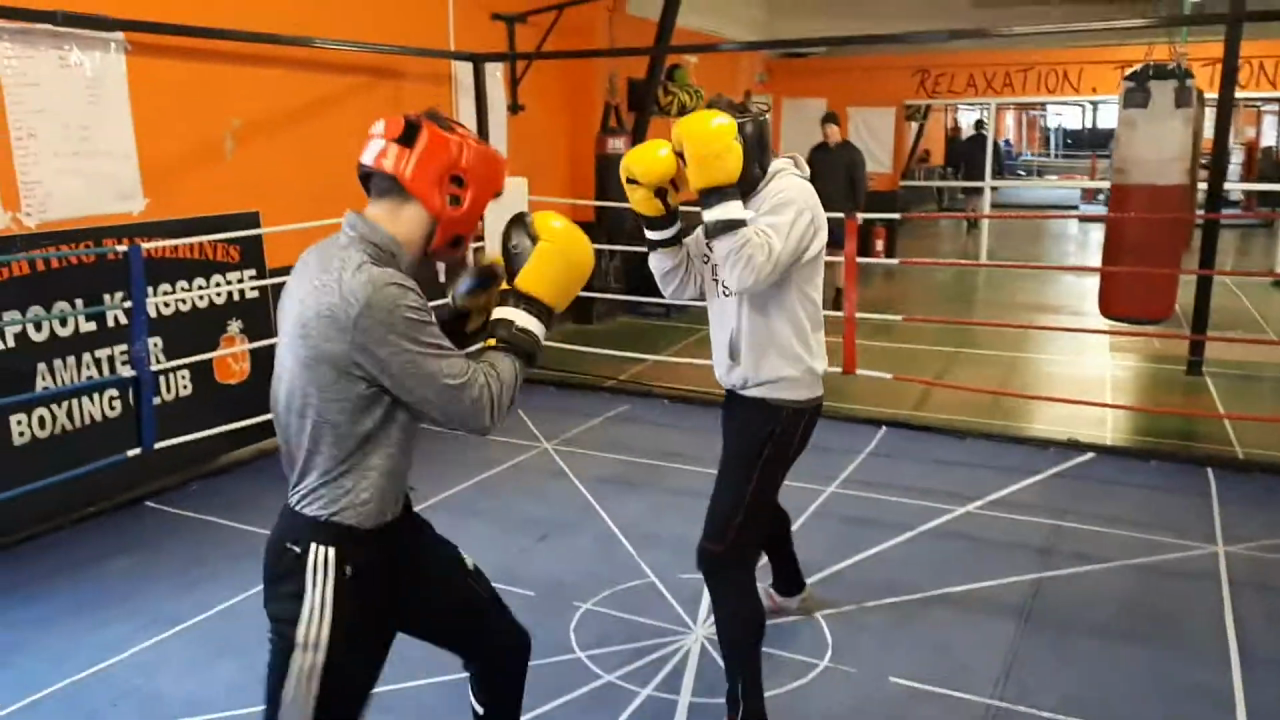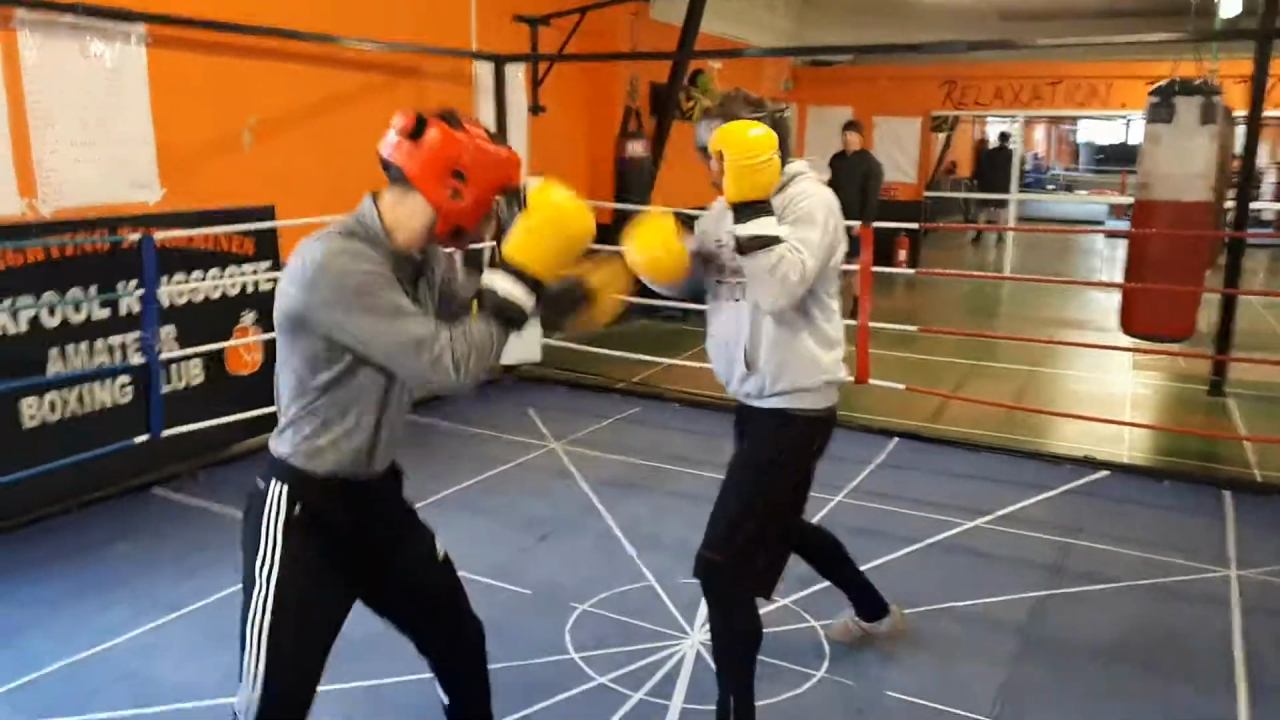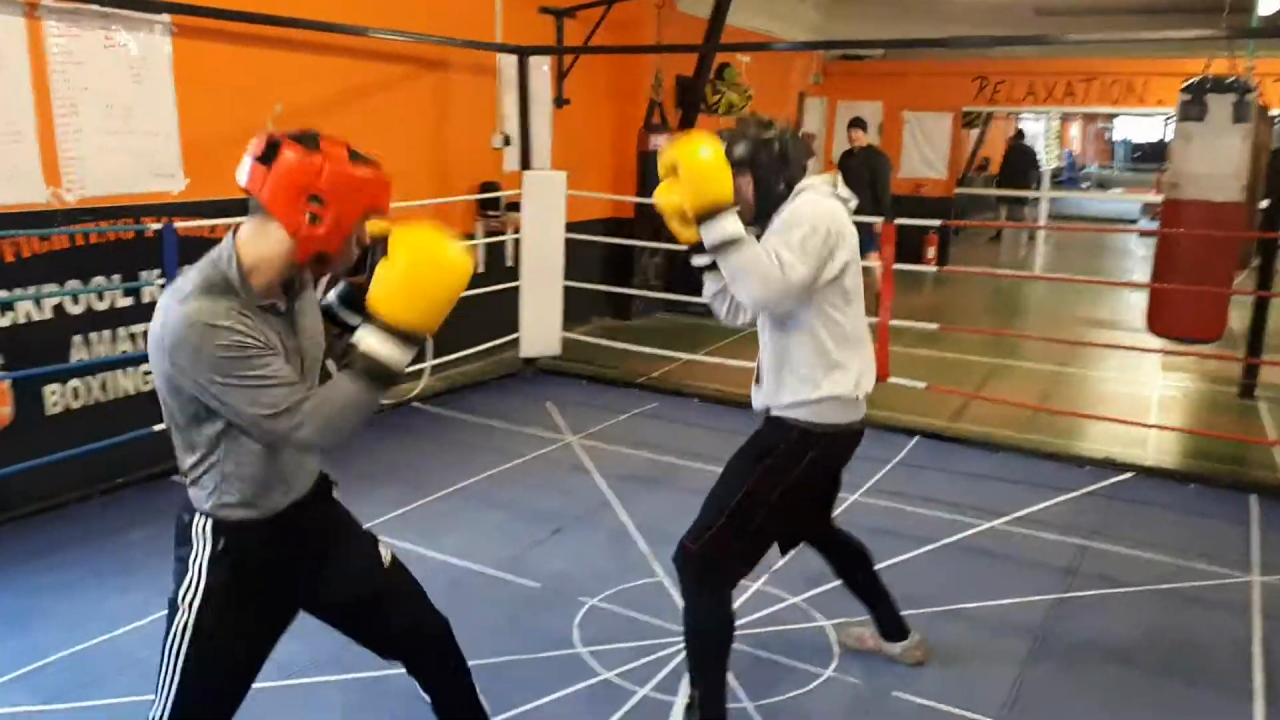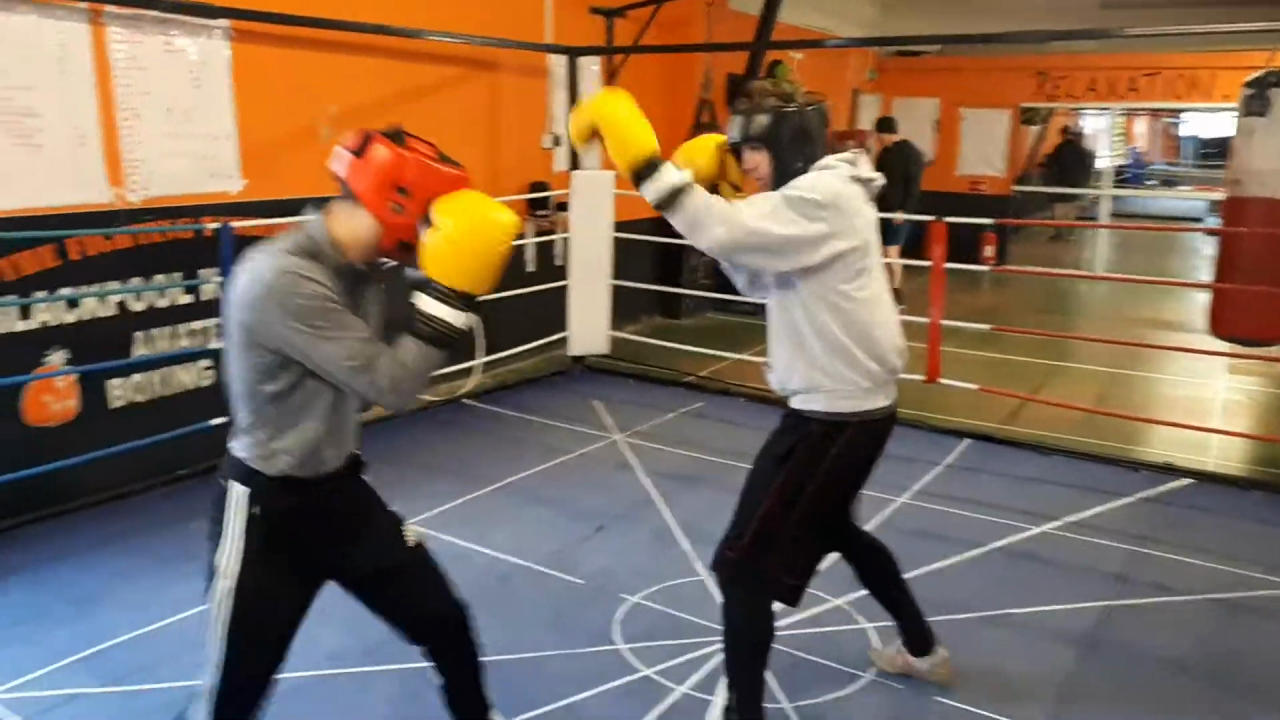
dt=0.3s
person 1, frame 1
left shoulder: (791, 196)
right shoulder: (730, 202)
left elbow: (749, 272)
right elbow: (682, 285)
left wrist: (718, 189)
right wrist: (656, 213)
left hip: (780, 398)
right hip: (747, 387)
left knee: (721, 552)
right knee: (752, 501)
right ankle: (791, 591)
person 1, frame 2
left shoulder: (809, 201)
right shoulder: (729, 208)
left elbow: (778, 292)
right elbow: (695, 277)
left wrist: (754, 202)
right wrist: (666, 261)
left hip: (793, 408)
right hip: (764, 403)
left knee: (721, 566)
right knee: (782, 525)
right ankle: (875, 612)
person 1, frame 3
left shoulder: (815, 213)
right shoulder: (784, 218)
left elbow: (763, 292)
right elbow: (734, 307)
left wrist: (718, 212)
right wrist: (700, 234)
left hip: (809, 421)
right hip: (819, 414)
left knee: (701, 561)
right knee: (810, 525)
right ankle: (896, 634)
person 1, frame 4
left shoulder: (826, 193)
right shoulder: (820, 195)
left elbow: (726, 231)
right elbow: (761, 272)
left wrist: (642, 159)
right wrist: (714, 191)
left hip: (832, 412)
right hip: (860, 405)
left knee: (742, 568)
right knee: (834, 529)
right ankle: (921, 649)
person 2, frame 1
left shoulder: (340, 258)
right shoulder: (370, 291)
right elbow: (477, 406)
left wrist: (462, 313)
right wrist: (527, 304)
left hip: (390, 531)
right hip: (332, 558)
left knee: (502, 645)
person 2, frame 2
left shoulder: (420, 258)
right shoulder: (332, 265)
left elbow: (455, 318)
right elbow: (449, 366)
left wrist: (562, 294)
right wrist: (521, 272)
left hip: (376, 499)
right hip: (306, 512)
left knee: (459, 642)
person 2, frame 3
left shoulder: (291, 278)
right shoulder: (196, 322)
right elbow: (312, 424)
left wrist: (370, 293)
right wrist: (393, 330)
left hip: (311, 517)
right hip: (234, 547)
left knee: (428, 638)
person 2, frame 4
left shoulder: (356, 261)
right shoulder: (282, 279)
left elbow: (388, 347)
right elbow: (387, 384)
left wrist: (448, 262)
right wrist: (452, 287)
left hip: (340, 490)
right hip: (269, 509)
left knee: (446, 624)
person 3, frame 1
left shoulder: (852, 153)
right shoulder: (816, 152)
left elbow: (859, 184)
left wrist: (857, 209)
left hip: (842, 212)
left knee: (839, 254)
left ankle: (839, 296)
person 3, frame 2
left shoulder: (870, 163)
right shoulder: (836, 160)
left elbow: (871, 196)
left wrist: (863, 222)
left hip: (855, 221)
left knee: (855, 262)
left ankle: (855, 305)
person 3, frame 3
left shoulder: (878, 158)
right shoulder: (846, 157)
left elbow: (883, 191)
left wrist: (880, 217)
left hip: (867, 215)
left knee: (871, 257)
left ankle: (881, 299)
person 3, frame 4
left shoulder: (910, 153)
right shoulder: (885, 153)
left elbow: (913, 185)
left wrist: (904, 210)
left hip: (899, 211)
right hip: (885, 210)
left knee: (891, 251)
right knee: (890, 253)
left ankle: (896, 295)
right ankle: (895, 295)
